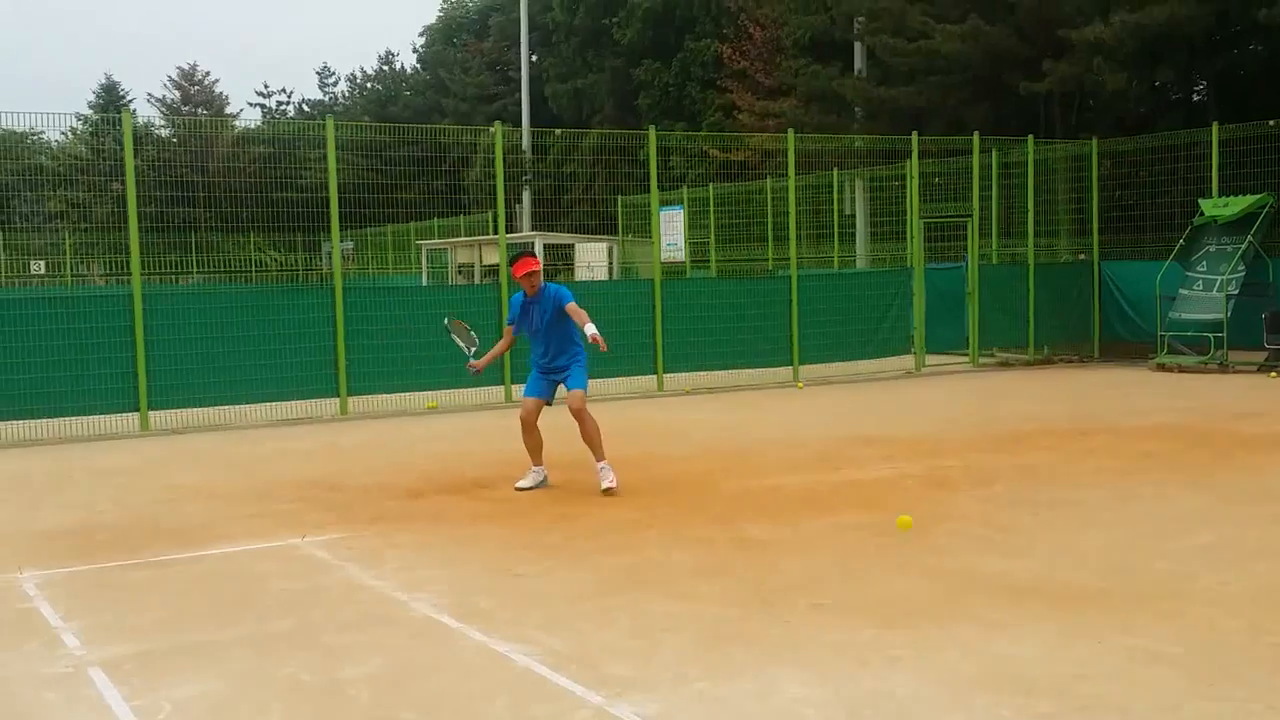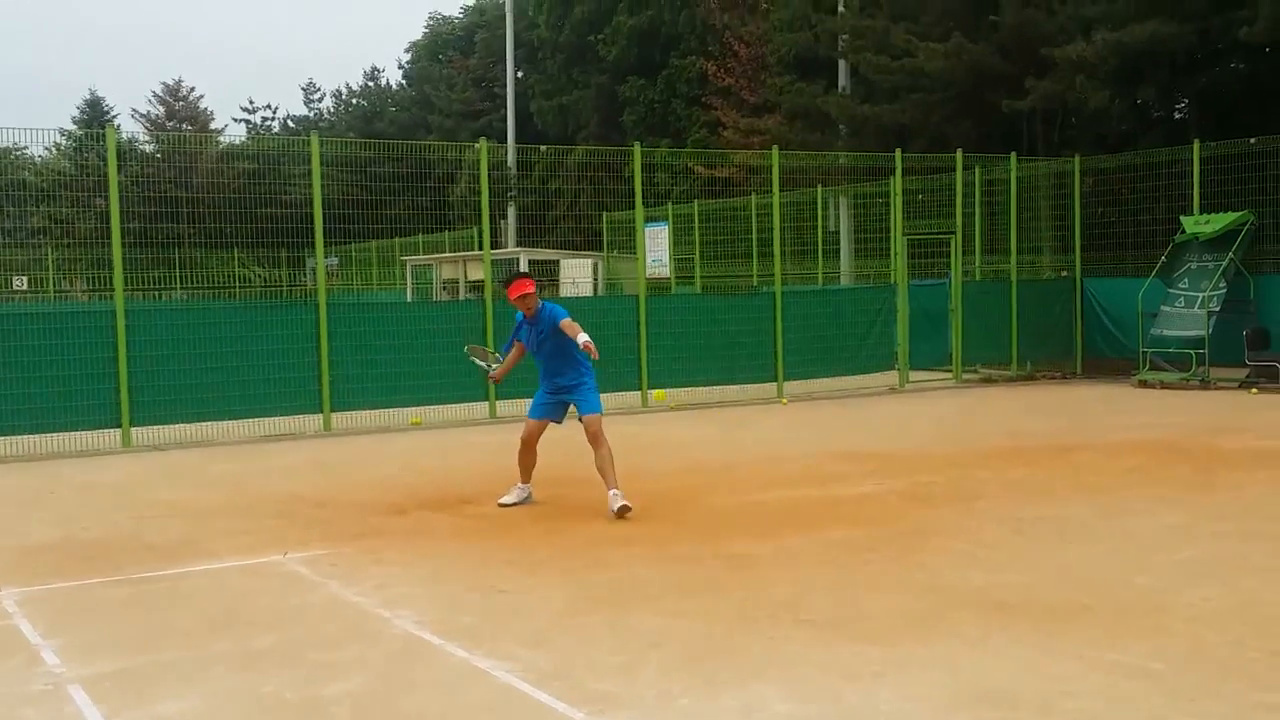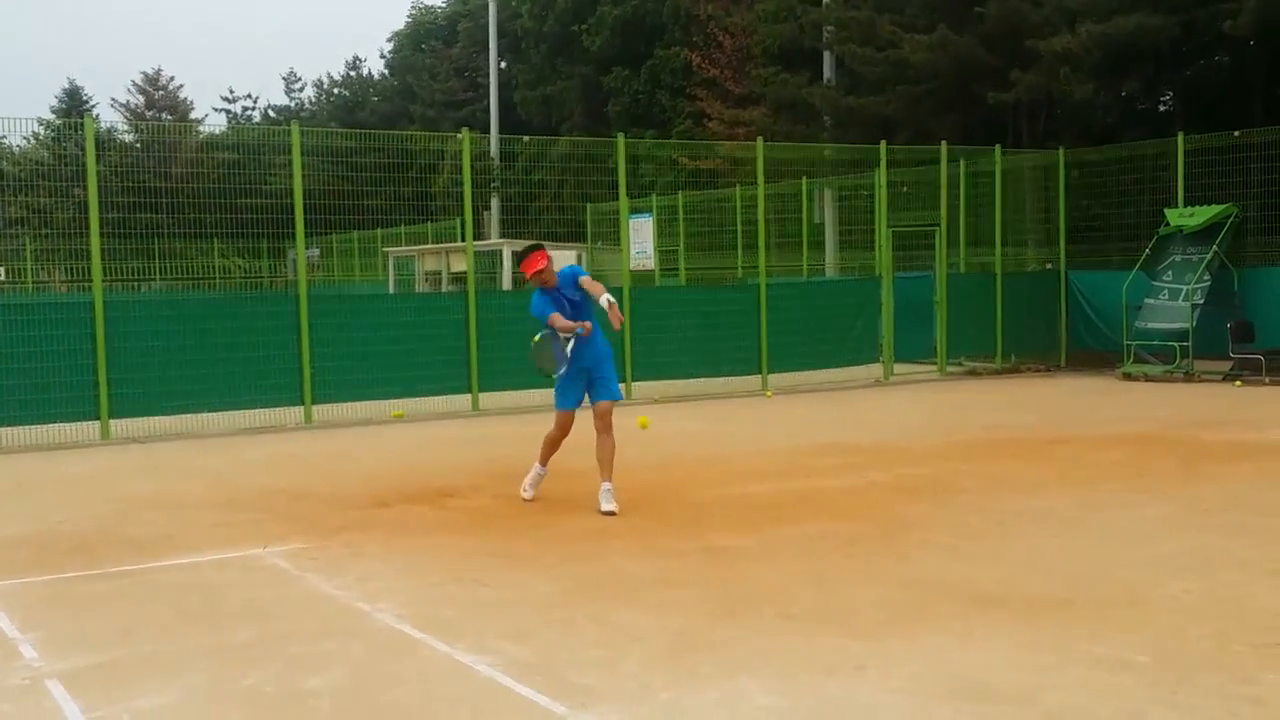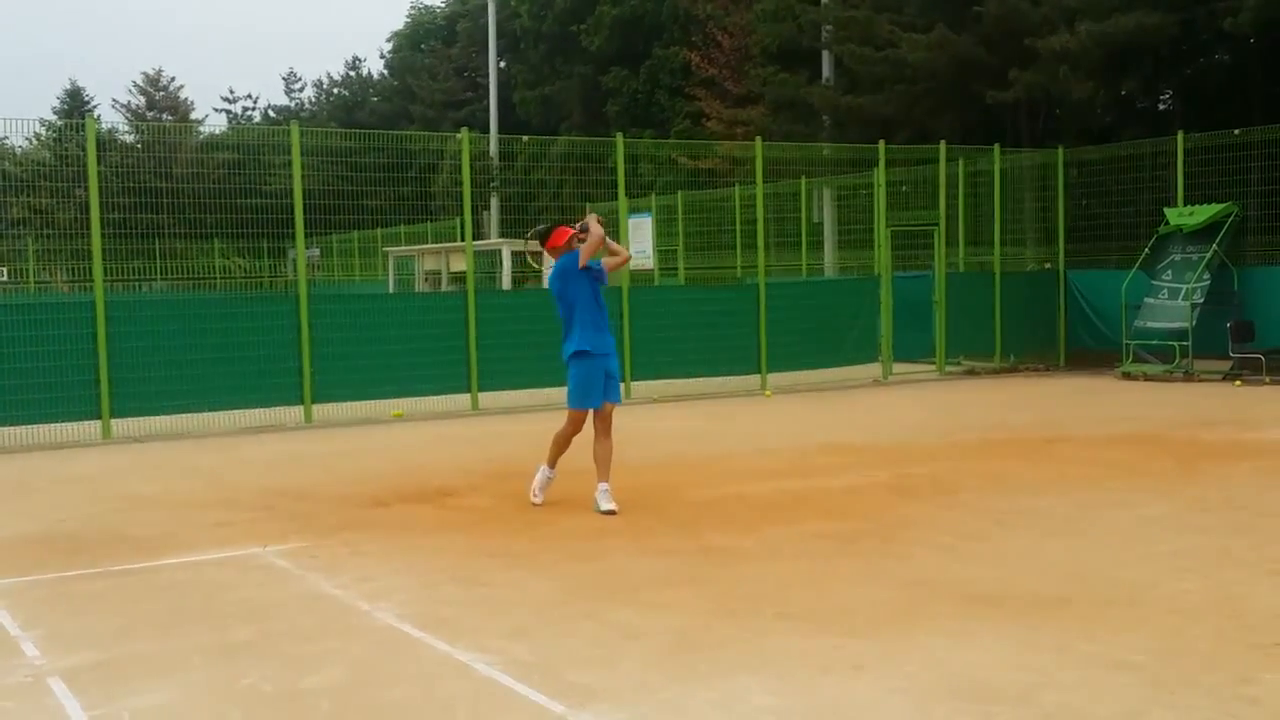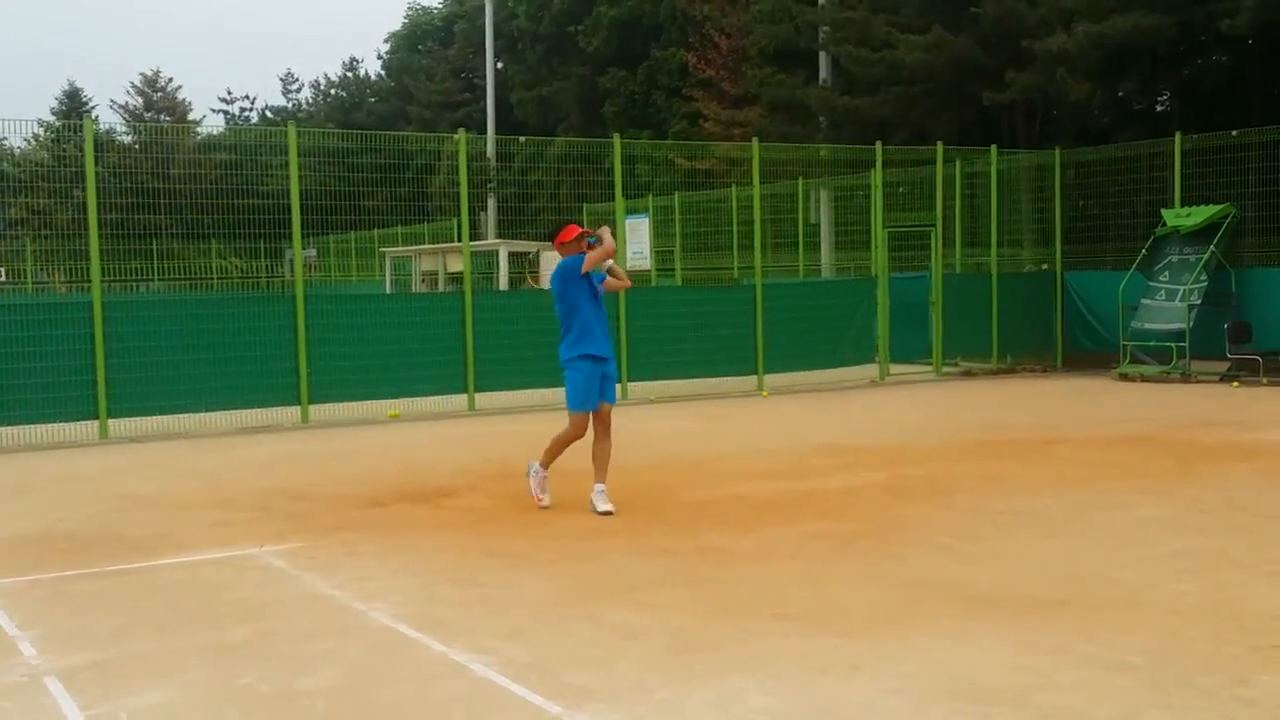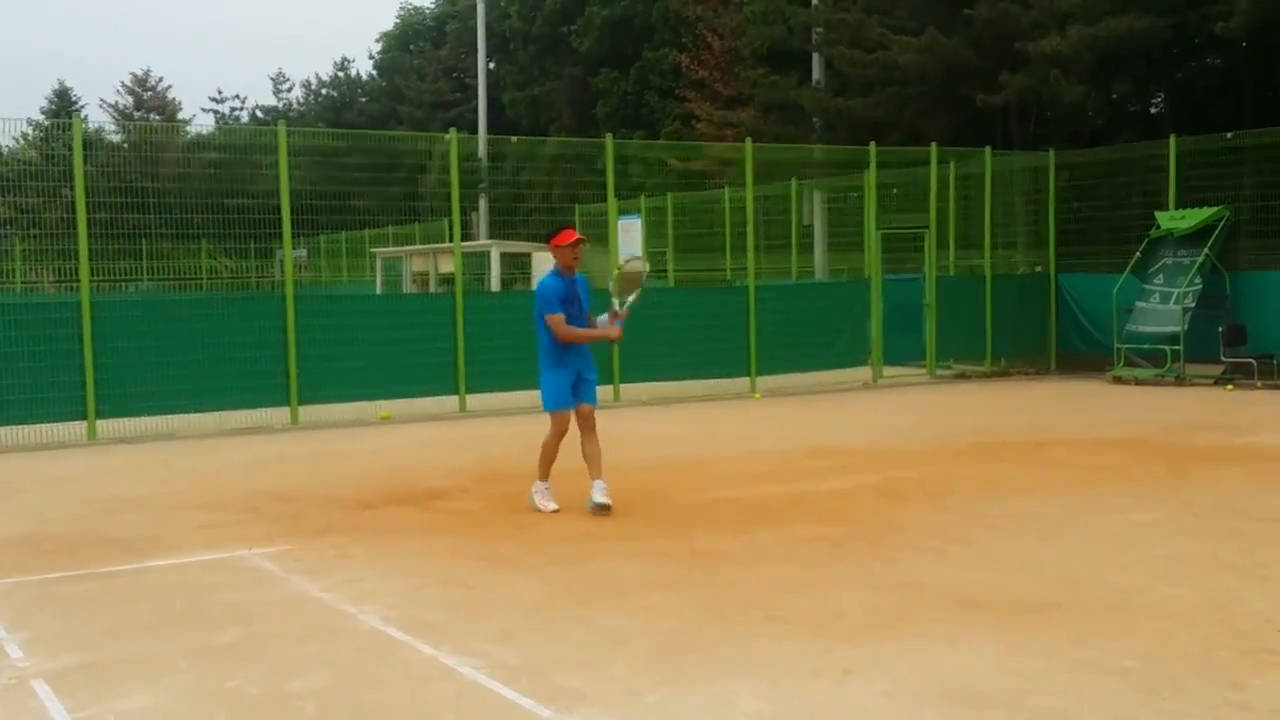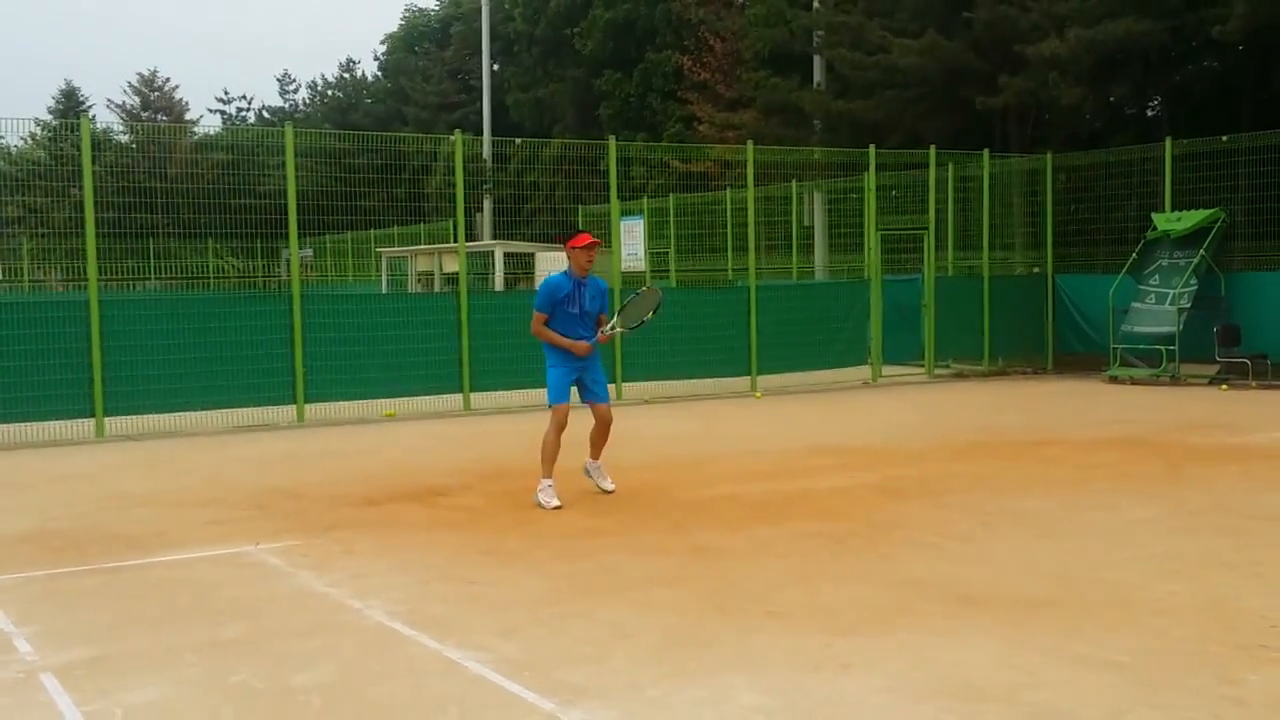
dt=0.3s
person 1, frame 1
left shoulder: (557, 292)
right shoulder: (516, 303)
left elbow: (576, 312)
right elbow: (508, 339)
left wrist: (590, 329)
right wrist: (484, 362)
left hip: (571, 362)
right hip: (541, 367)
left knee: (578, 407)
right knee: (527, 417)
left ankle: (603, 467)
right ankle: (538, 472)
person 1, frame 2
left shoulder: (553, 312)
right shoulder: (521, 320)
left elbow: (570, 326)
right elbow: (519, 348)
left wrist: (582, 339)
right wrist: (499, 372)
left hip: (581, 382)
right hip: (551, 386)
left knee: (595, 432)
right knee: (528, 437)
left ankle: (615, 495)
right ankle: (523, 488)
person 1, frame 3
left shoulder: (571, 273)
right shoulder: (539, 302)
left elbow: (591, 285)
right elbow: (560, 324)
left wrist: (607, 300)
right wrist: (577, 327)
left hip: (599, 358)
right hip: (571, 366)
left knee: (604, 422)
right knee: (562, 427)
left ankle: (606, 490)
right ankle: (539, 470)
person 1, frame 4
left shoulder: (585, 268)
right shoulder: (563, 272)
left elbow: (623, 256)
right elbow: (598, 238)
left wrist: (589, 232)
right wrist: (593, 221)
left hip: (606, 353)
right hip: (583, 356)
left knee: (603, 424)
right knee: (573, 425)
left ankle: (603, 491)
right ankle: (547, 471)
person 1, frame 5
left shoulder: (589, 275)
right shoulder: (565, 269)
left elbow: (623, 283)
right elbow: (610, 243)
left wrist: (602, 255)
right wrist: (606, 234)
left hip: (603, 357)
right hip: (579, 359)
left knee: (603, 423)
right knee: (578, 427)
left ankle: (599, 491)
right ankle: (539, 470)
person 1, frame 6
left shoulder: (580, 281)
right shoulder: (548, 287)
right elbow: (561, 332)
left wrist: (607, 320)
right wrist: (603, 335)
left hip: (582, 363)
right hip: (555, 366)
left knee: (588, 423)
right knee: (560, 426)
left ankle: (598, 488)
right ankle: (540, 488)
person 1, frame 7
left shoulder: (600, 286)
right shoulder: (552, 285)
right elbow: (536, 328)
left wrist: (604, 334)
right wrist: (571, 344)
left hip: (590, 361)
right hip: (560, 361)
left knee: (604, 418)
right knee: (559, 419)
left ankle: (593, 464)
right ankle: (545, 486)
